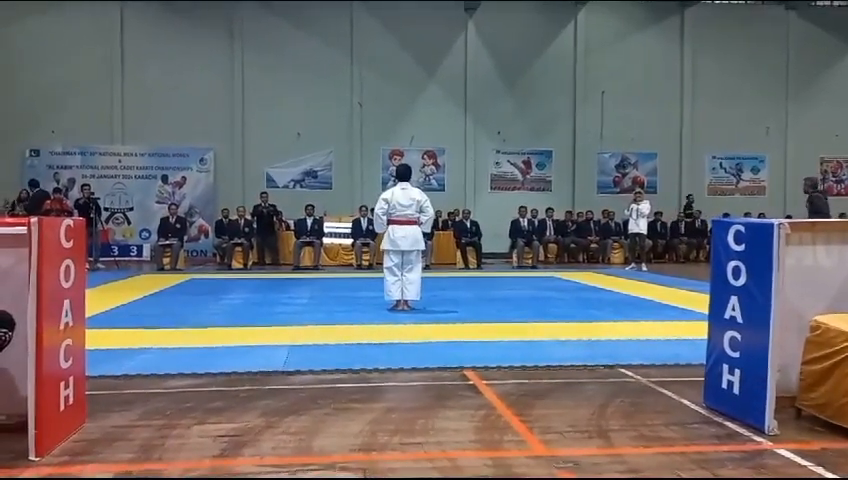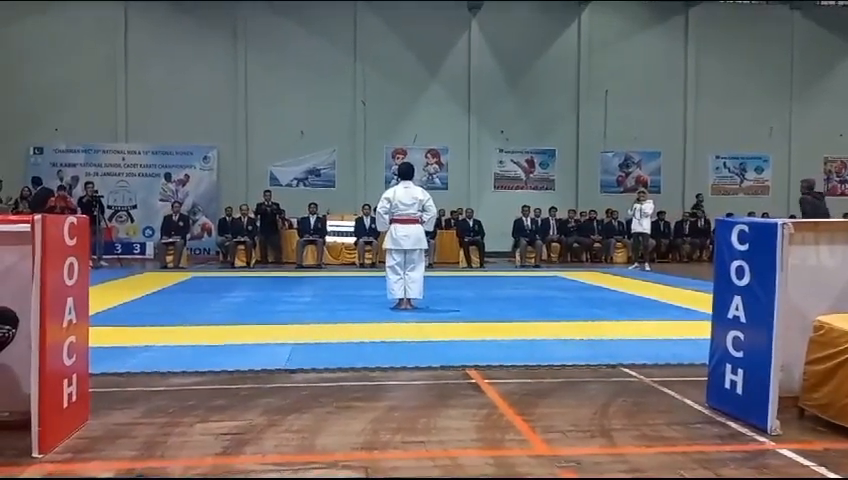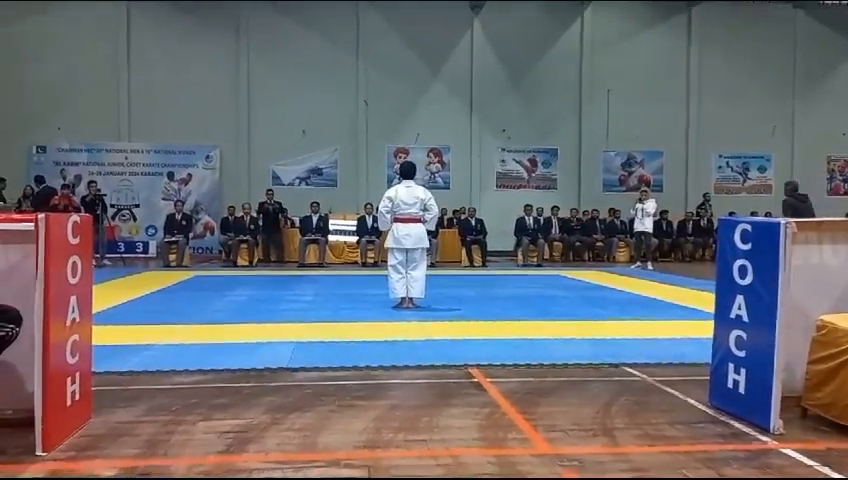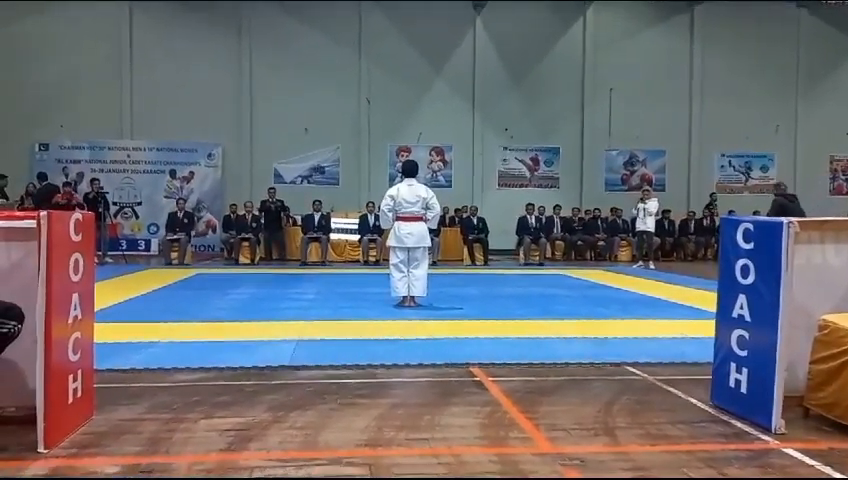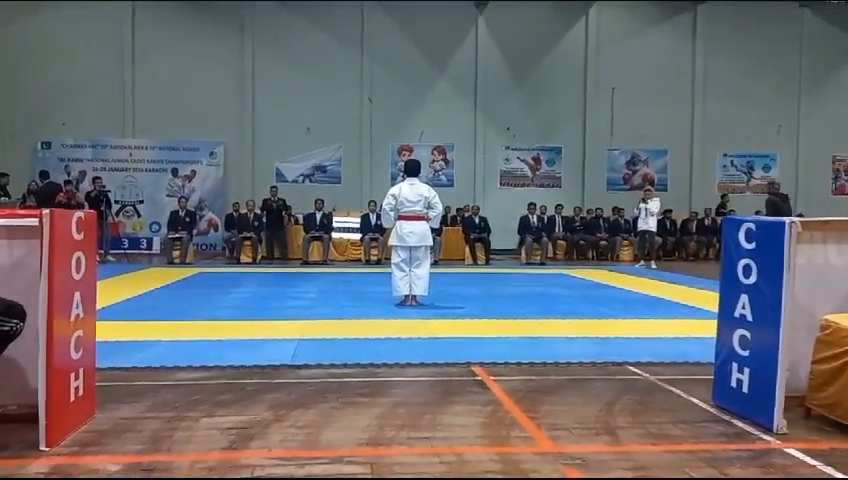
dt=0.3s
person 1, frame 1
left shoulder: (388, 193)
right shoulder: (418, 193)
left elbow: (379, 213)
right elbow: (429, 213)
left wrist: (384, 229)
right wrist: (420, 227)
left hip: (394, 233)
right hip: (413, 233)
left knee: (393, 269)
right knee: (412, 269)
left ankle: (398, 302)
right ankle: (407, 302)
person 1, frame 2
left shoulder: (391, 192)
right shoulder: (421, 192)
left elbow: (381, 211)
right elbow: (431, 211)
left wrist: (386, 228)
right wrist: (423, 226)
left hip: (396, 232)
right hip: (415, 232)
left knee: (395, 268)
right knee: (414, 268)
left ankle: (400, 301)
right ankle: (410, 301)
person 1, frame 3
left shoulder: (392, 191)
right shoulder: (423, 191)
left elbow: (383, 211)
right elbow: (433, 211)
left wrist: (388, 227)
right wrist: (425, 226)
left hip: (398, 231)
right hip: (417, 231)
left knee: (397, 267)
right knee: (416, 267)
left ankle: (402, 299)
right ankle: (412, 300)
person 1, frame 4
left shoulder: (394, 190)
right shoulder: (425, 190)
left elbow: (385, 209)
right elbow: (435, 209)
left wrist: (389, 226)
right wrist: (427, 224)
left hip: (400, 230)
right hip: (419, 230)
left knee: (399, 266)
right knee: (418, 266)
left ankle: (404, 298)
right ankle: (413, 298)
person 1, frame 5
left shoulder: (396, 189)
right shoulder: (427, 189)
left elbow: (387, 208)
right elbow: (437, 209)
left wrist: (391, 225)
right wrist: (429, 224)
left hip: (402, 229)
right hip: (421, 229)
left knee: (401, 265)
right knee: (420, 265)
left ankle: (405, 297)
right ankle: (415, 297)
